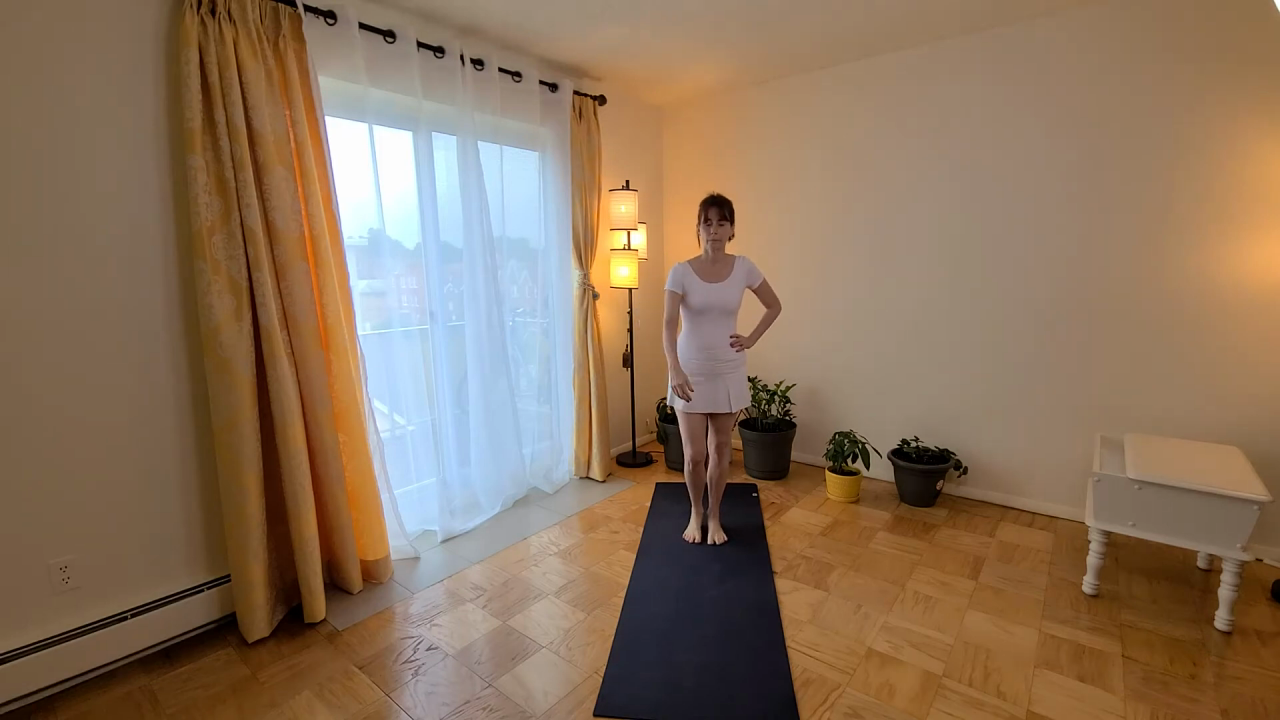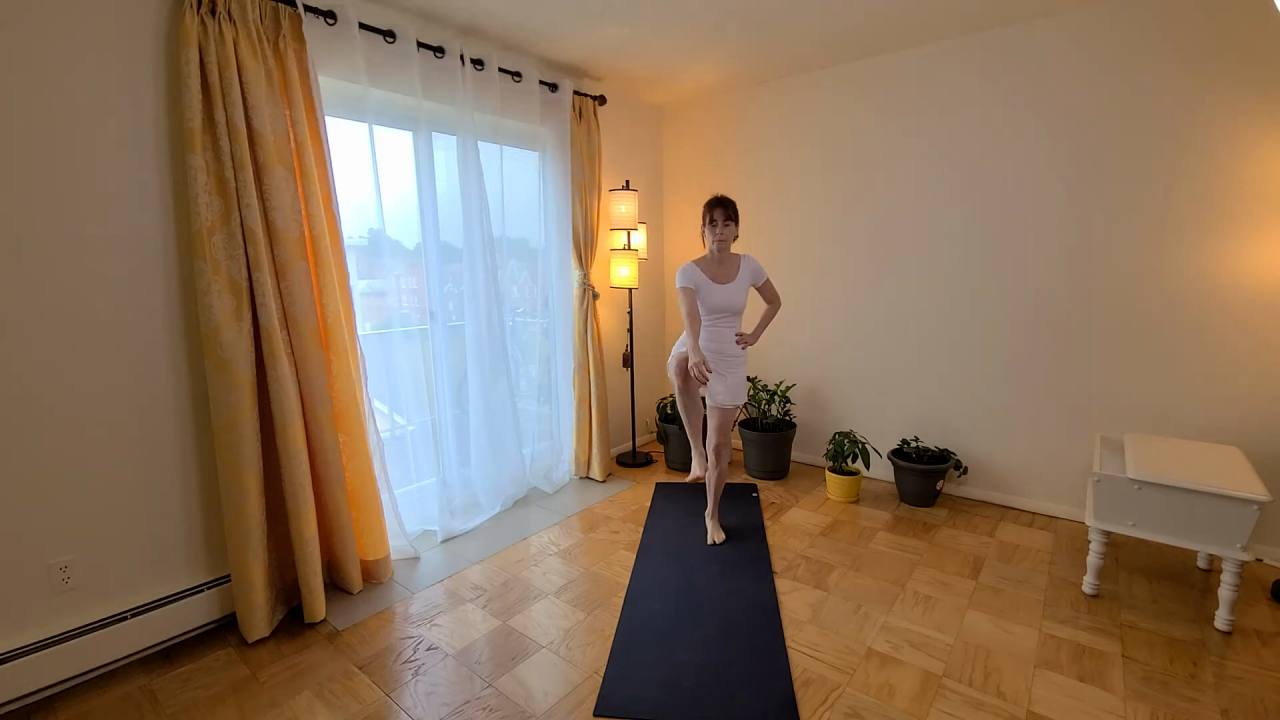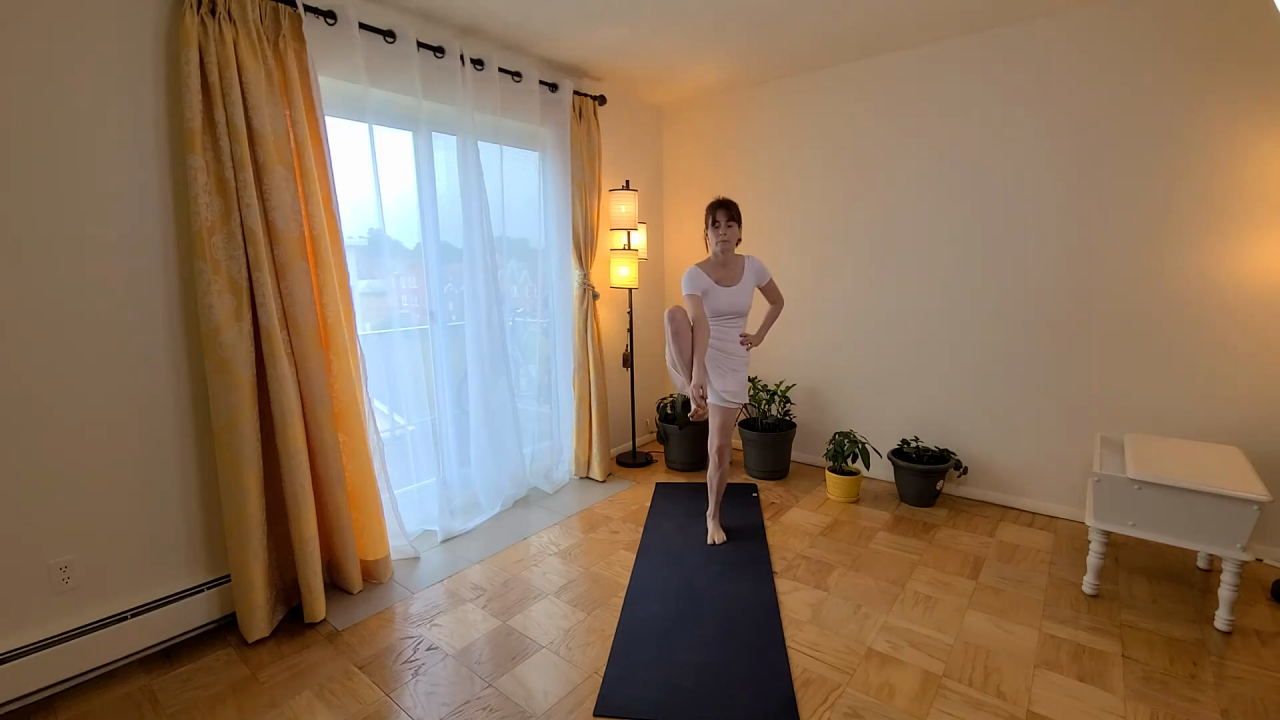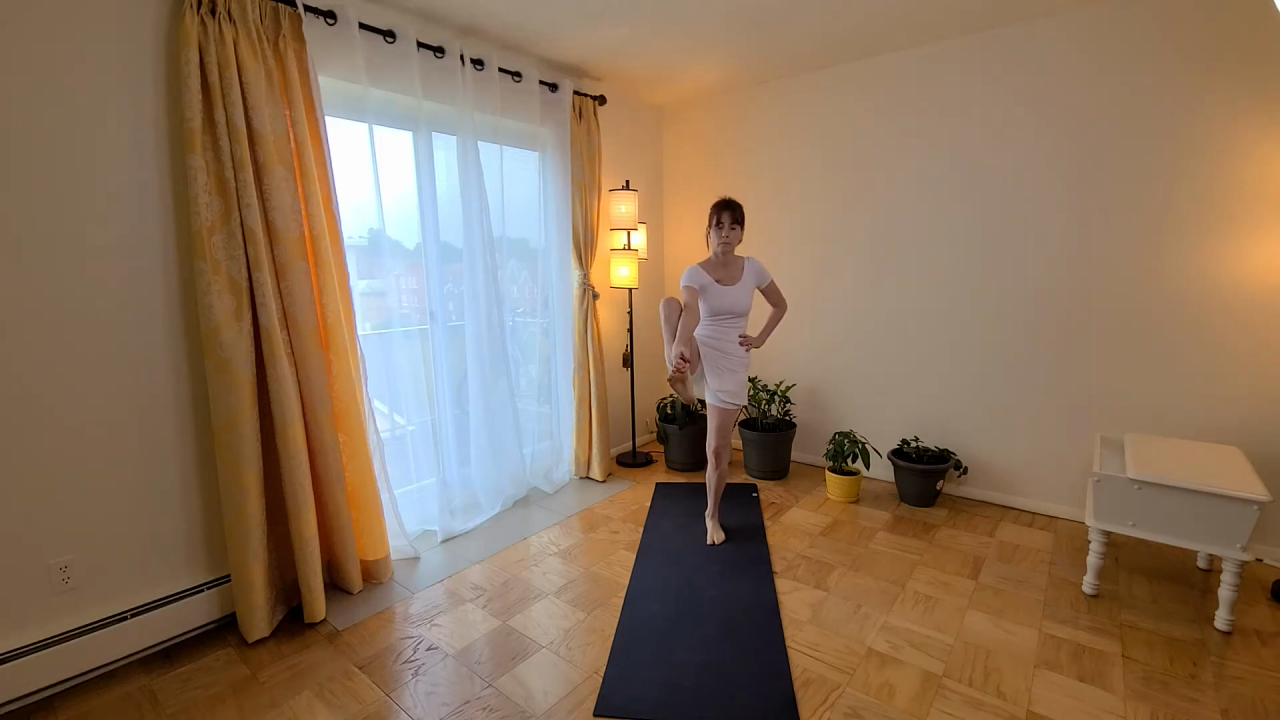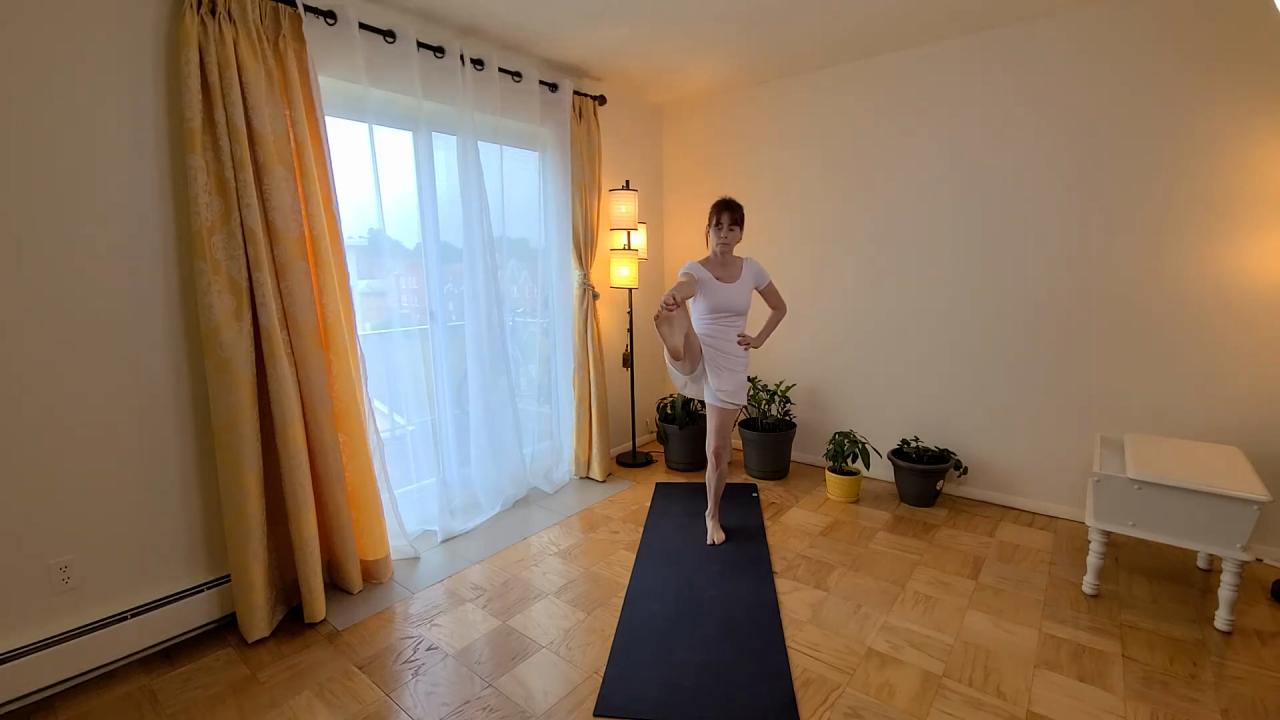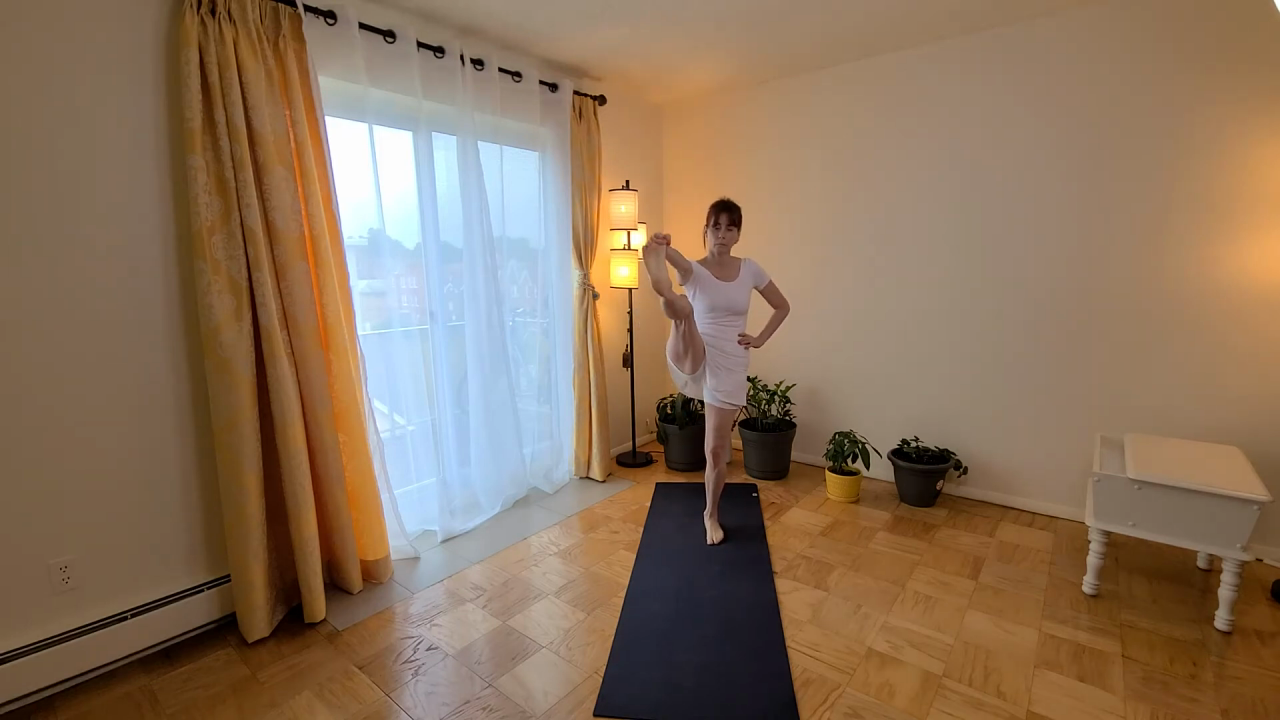
dt=0.5s
person 1, frame 1
left shoulder: (744, 268)
right shoulder: (681, 272)
left elbow: (774, 306)
right elbow: (670, 324)
left wrist: (752, 339)
right wrist: (675, 369)
left hip: (728, 373)
right hip: (690, 372)
left knee: (720, 448)
right knee: (695, 455)
left ankle: (714, 515)
right ankle: (695, 513)
person 1, frame 2
left shoulder: (748, 266)
right shoulder: (689, 272)
left elbow: (774, 301)
right elbow: (690, 314)
left wrist: (755, 335)
right wrist: (695, 351)
left hip: (730, 364)
right hip: (693, 355)
left knee: (720, 444)
right knee: (683, 370)
left ankle: (711, 515)
right ankle: (697, 455)
person 1, frame 3
left shoulder: (753, 267)
right shoulder: (694, 276)
left elbow: (777, 301)
right elbow: (700, 325)
left wrist: (759, 336)
right wrist: (697, 375)
left hip: (731, 365)
right hip: (693, 358)
left knee: (720, 447)
right knee: (674, 314)
left ankle: (713, 516)
right ankle: (695, 395)
person 1, frame 4
left shoulder: (753, 269)
right shoulder: (695, 273)
left elbow: (780, 305)
right elbow: (691, 311)
left wrist: (760, 339)
right wrist: (679, 347)
left hip: (730, 365)
right hip: (695, 355)
left knee: (718, 449)
right knee: (669, 304)
left ankle: (712, 516)
right ankle: (683, 377)
person 1, frame 5
left shoulder: (751, 269)
right shoulder: (695, 270)
left elbow: (780, 308)
right elbow: (684, 287)
left wrist: (759, 340)
right wrist: (672, 296)
left hip: (730, 366)
right hip: (693, 359)
left knee: (718, 448)
right knee: (675, 307)
left ankle: (712, 515)
right ankle: (675, 340)
person 1, frame 6
left shoulder: (750, 269)
right shoulder: (694, 270)
left elbow: (782, 307)
right elbow: (679, 264)
left wrist: (760, 340)
right wrist: (663, 251)
left hip: (730, 366)
right hip: (692, 358)
left knee: (717, 447)
right knee: (682, 305)
left ankle: (711, 514)
